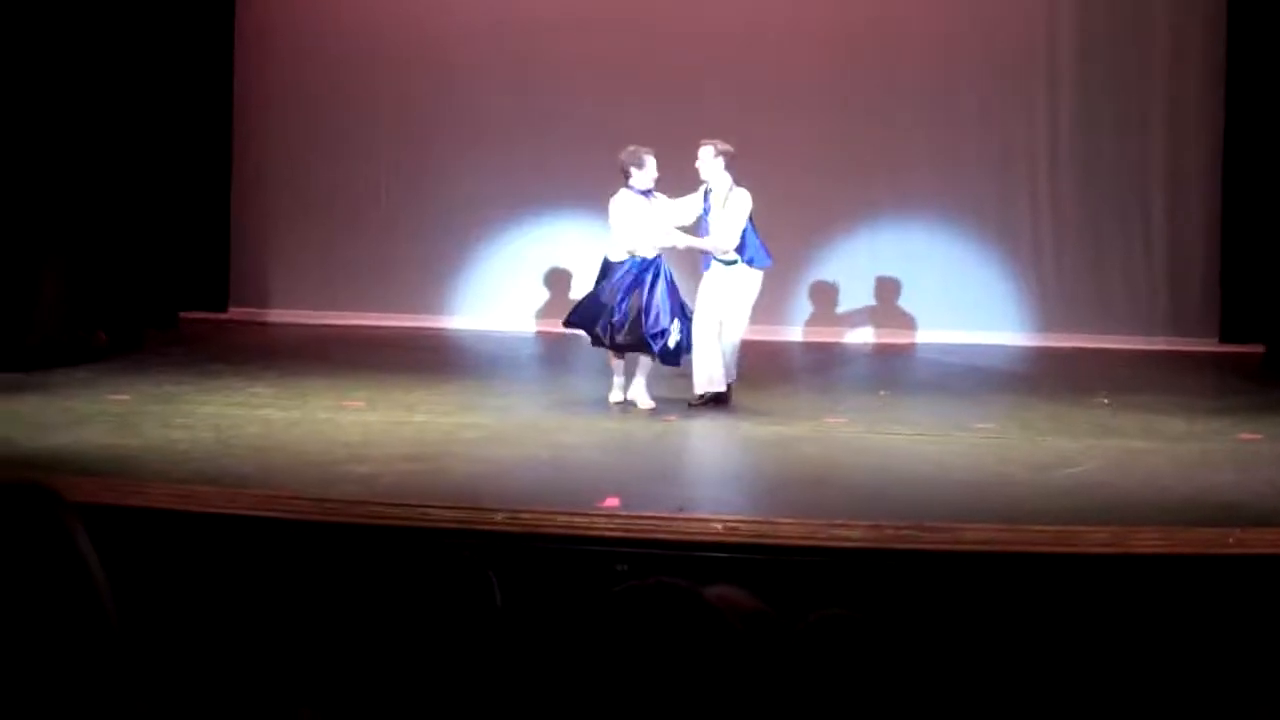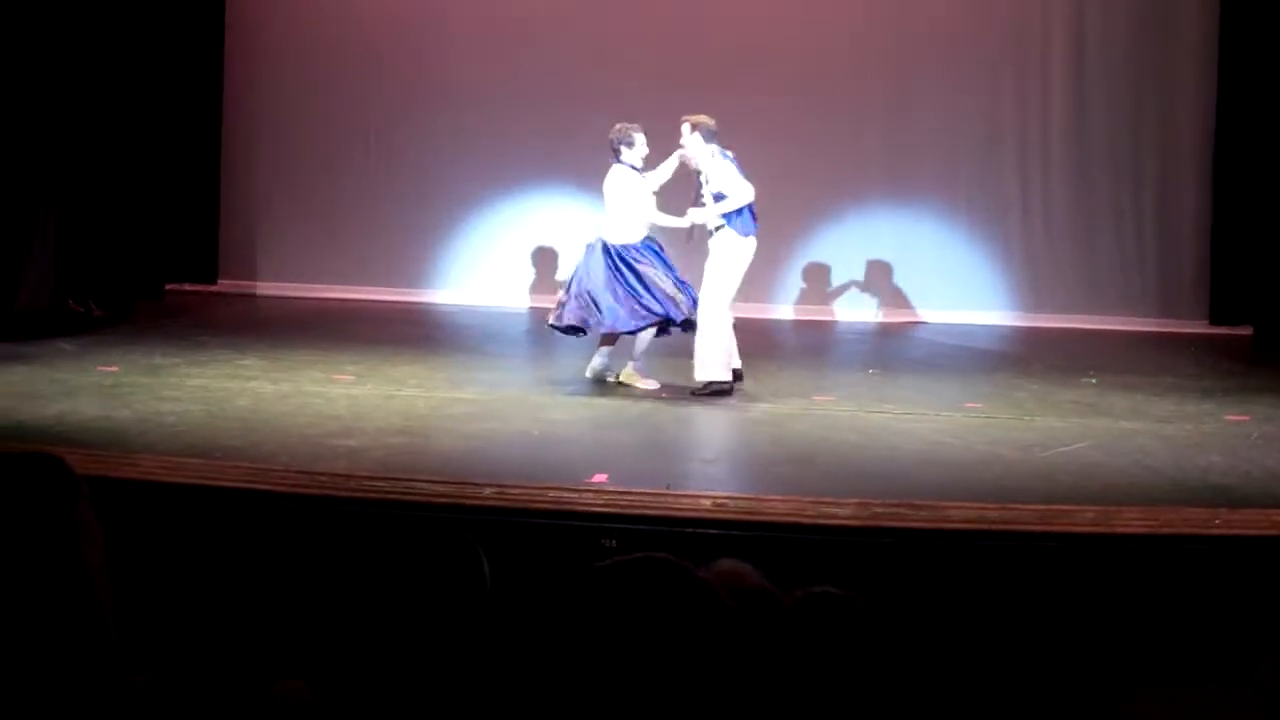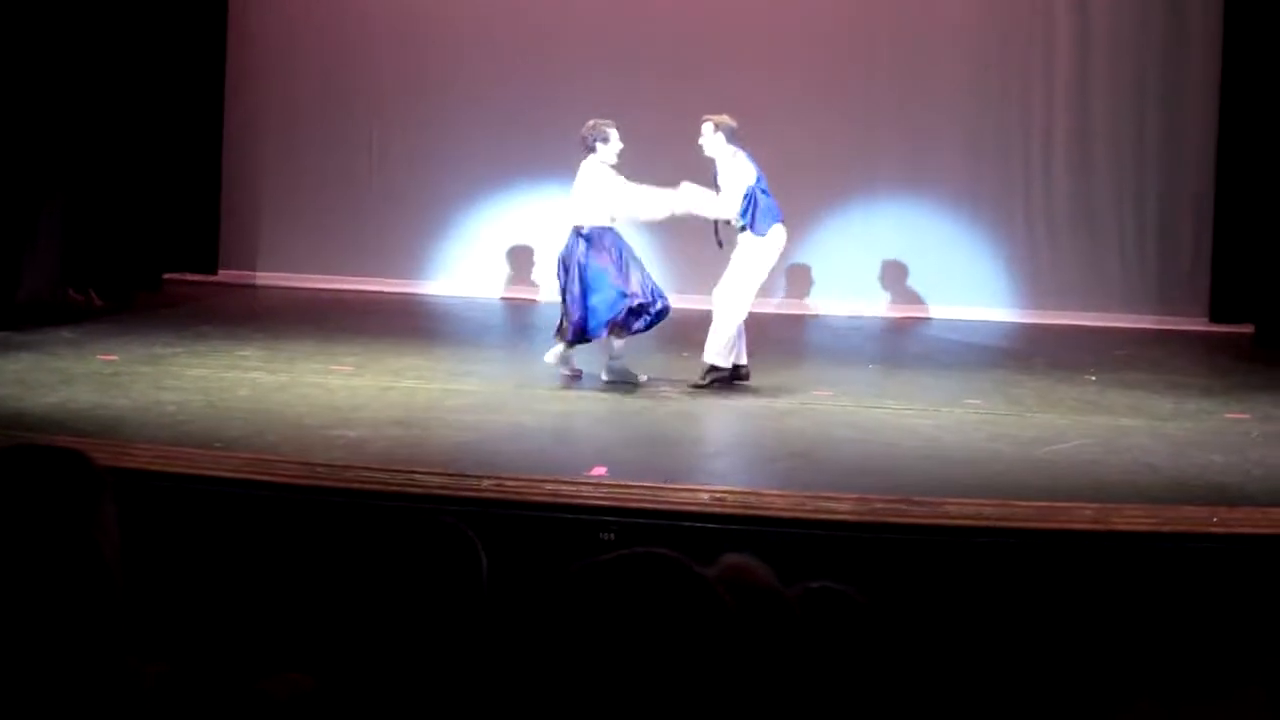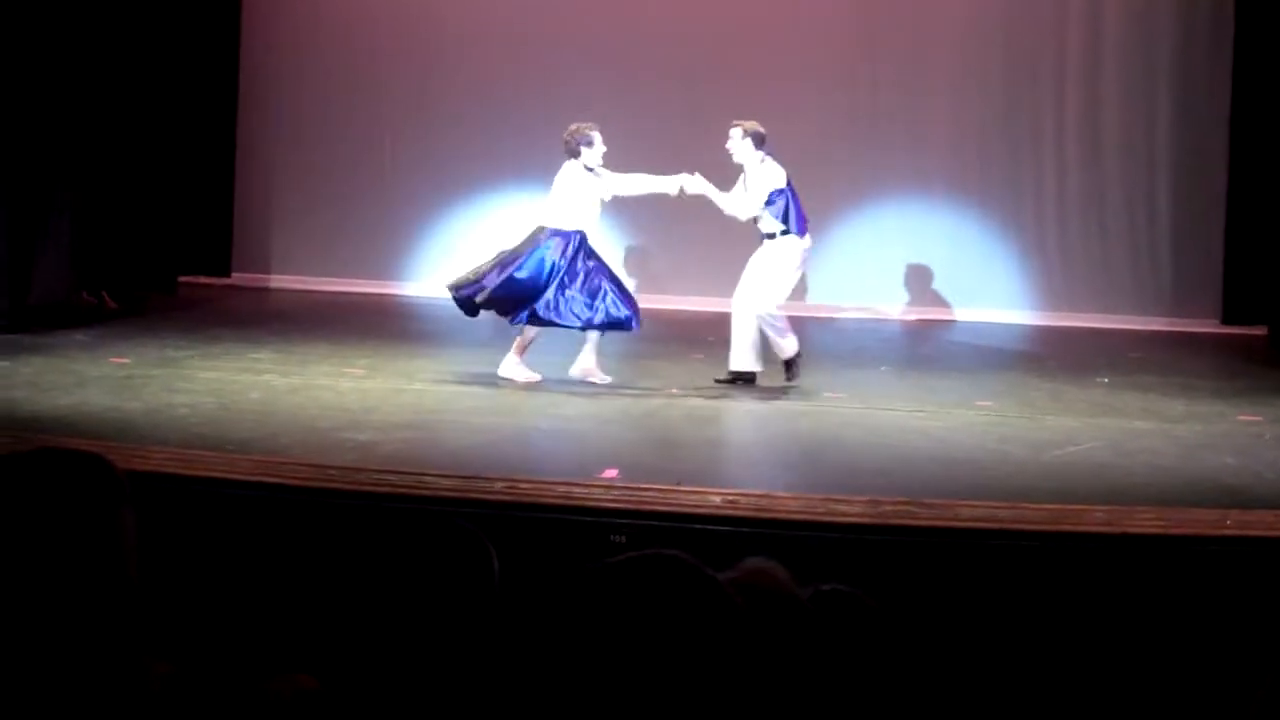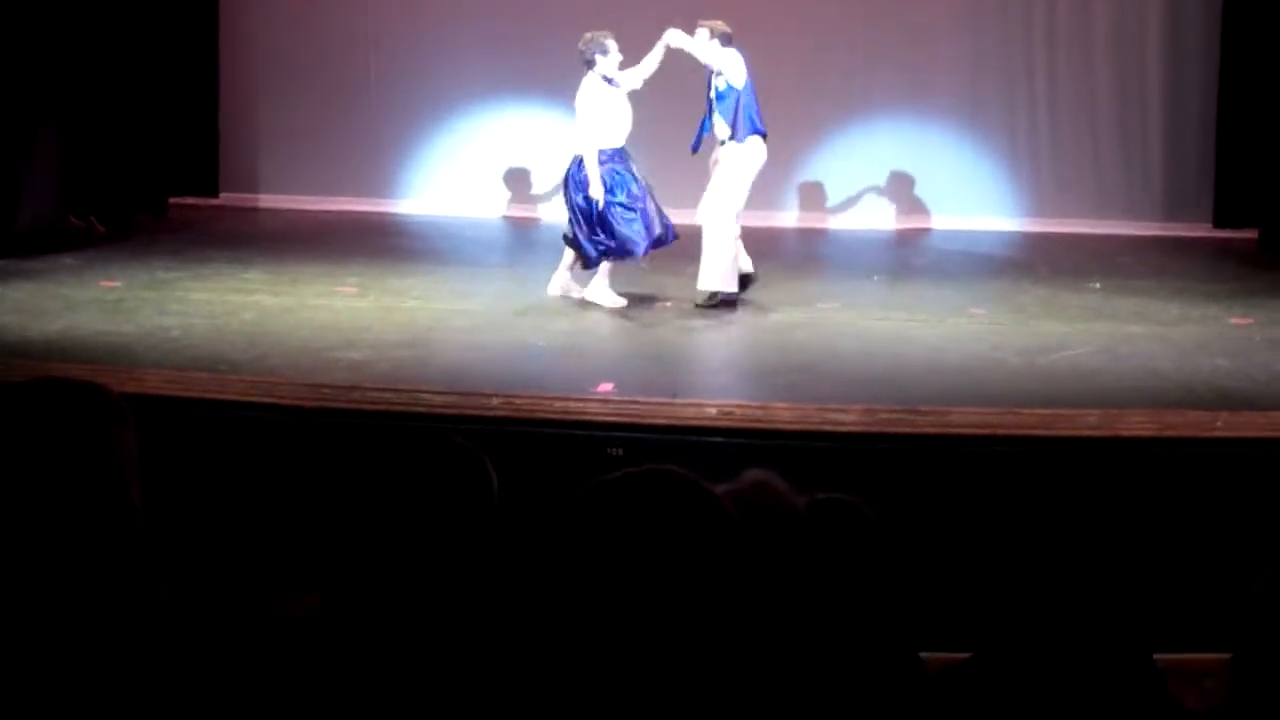
dt=0.7s
person 1, frame 1
left shoulder: (739, 197)
right shoulder: (706, 192)
left elbow: (728, 242)
right elbow: (679, 209)
left wrist: (689, 241)
left hip: (743, 271)
right hip: (717, 267)
left knee: (731, 331)
right knee: (703, 327)
left ankle: (725, 381)
right ankle: (713, 388)
person 1, frame 2
left shoulder: (717, 164)
right shoulder: (711, 162)
left elbow: (747, 193)
left wrist: (704, 210)
left hip: (732, 241)
right hip: (726, 242)
left knee: (712, 307)
right knee: (714, 306)
left ankle: (719, 377)
right ankle: (731, 367)
person 1, frame 3
left shoulder: (735, 163)
right shoulder: (728, 162)
left elbow: (728, 209)
right elbow: (723, 202)
left wrist: (692, 202)
right wrist: (695, 194)
left hip: (763, 236)
right hip: (755, 236)
left knee: (731, 298)
right knee: (726, 296)
left ankle: (720, 365)
right ankle: (737, 365)
person 1, frame 4
left shoulder: (768, 171)
right shoulder: (749, 173)
left elbow: (743, 211)
right elbow: (733, 204)
left wrist: (708, 190)
right wrist: (705, 189)
left hip: (789, 242)
right hip: (772, 243)
left knee: (765, 304)
right knee: (743, 301)
left ankle: (789, 352)
right ankle: (744, 367)
person 1, frame 5
left shoulder: (732, 62)
right shoulder: (718, 74)
left elbow: (714, 58)
left wrist: (684, 41)
right wrist: (718, 151)
left hip: (744, 151)
right hip: (733, 152)
left knee: (718, 219)
right knee: (710, 214)
left ankle: (724, 289)
right ankle: (741, 271)
person 2, frame 1
left shoulder: (659, 201)
right shoulder: (619, 202)
left elbow: (672, 231)
right elbow: (631, 243)
right wrist: (667, 239)
left hip: (652, 270)
right hip: (625, 269)
left knee: (656, 326)
right knee: (620, 327)
left ankle: (639, 384)
right ankle: (618, 383)
person 2, frame 2
left shoulder: (627, 174)
right shoulder: (622, 179)
left elbow: (654, 179)
right elbow: (648, 215)
left wrist: (677, 156)
right wrist: (681, 222)
left hip: (624, 248)
right hip: (624, 251)
left knee: (626, 310)
right knee: (655, 309)
left ankle: (600, 362)
right ankle: (632, 370)
person 2, frame 3
left shoulder: (602, 171)
right shoulder: (593, 170)
left elbow: (631, 192)
right elbow: (628, 198)
left wrist: (666, 196)
right wrist: (665, 201)
left hip: (601, 241)
right hip: (594, 243)
left knee: (603, 303)
right knee: (620, 301)
left ankle: (561, 352)
right ankle: (615, 366)
person 2, frame 4
left shoulder: (593, 174)
right shoulder: (573, 173)
left elbow: (626, 181)
right elbow: (612, 190)
left wrist: (668, 180)
right wrist: (663, 185)
left hip: (575, 246)
right hip: (557, 243)
left knee: (602, 298)
right knee: (542, 306)
left ankle: (585, 363)
right ankle: (513, 360)
person 2, frame 5
left shoulder: (612, 81)
right shoulder: (591, 91)
left elbow: (641, 70)
right elbow: (588, 138)
left wrist: (662, 46)
right wrist: (593, 179)
left hip: (612, 161)
right hip: (600, 164)
left knee: (594, 226)
right knee: (625, 222)
left ankle: (562, 279)
right ankle: (599, 284)
